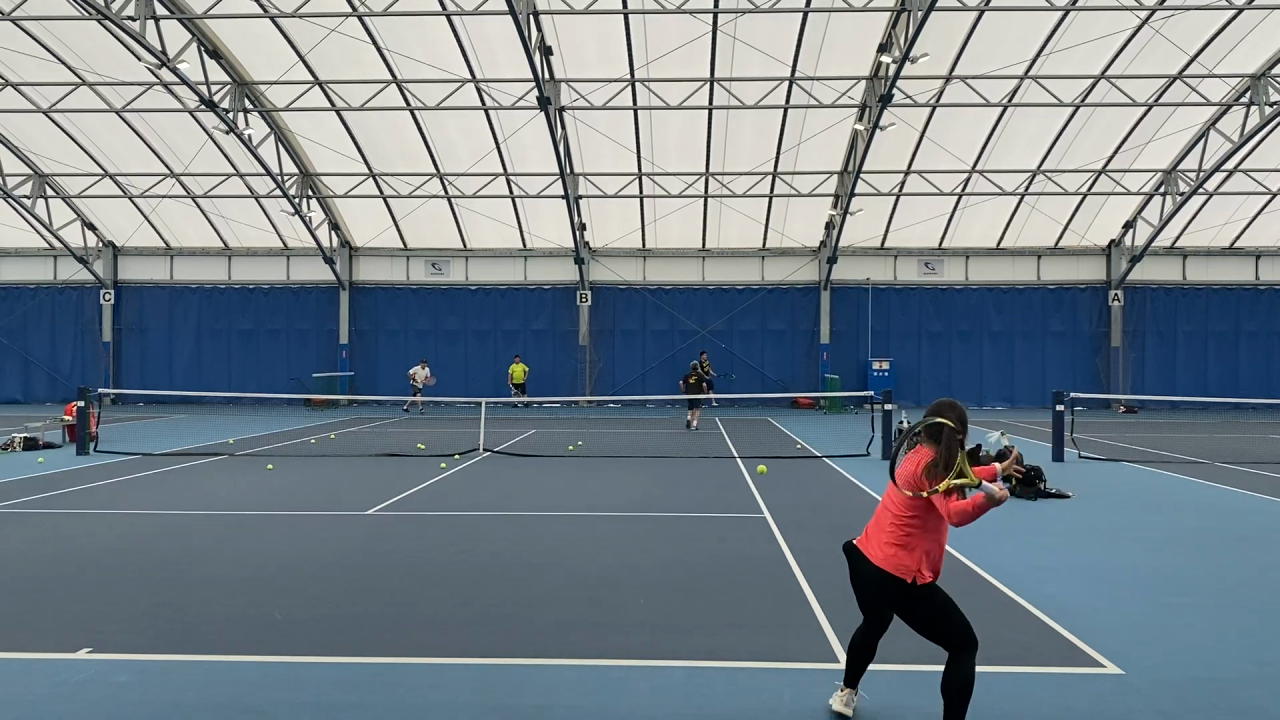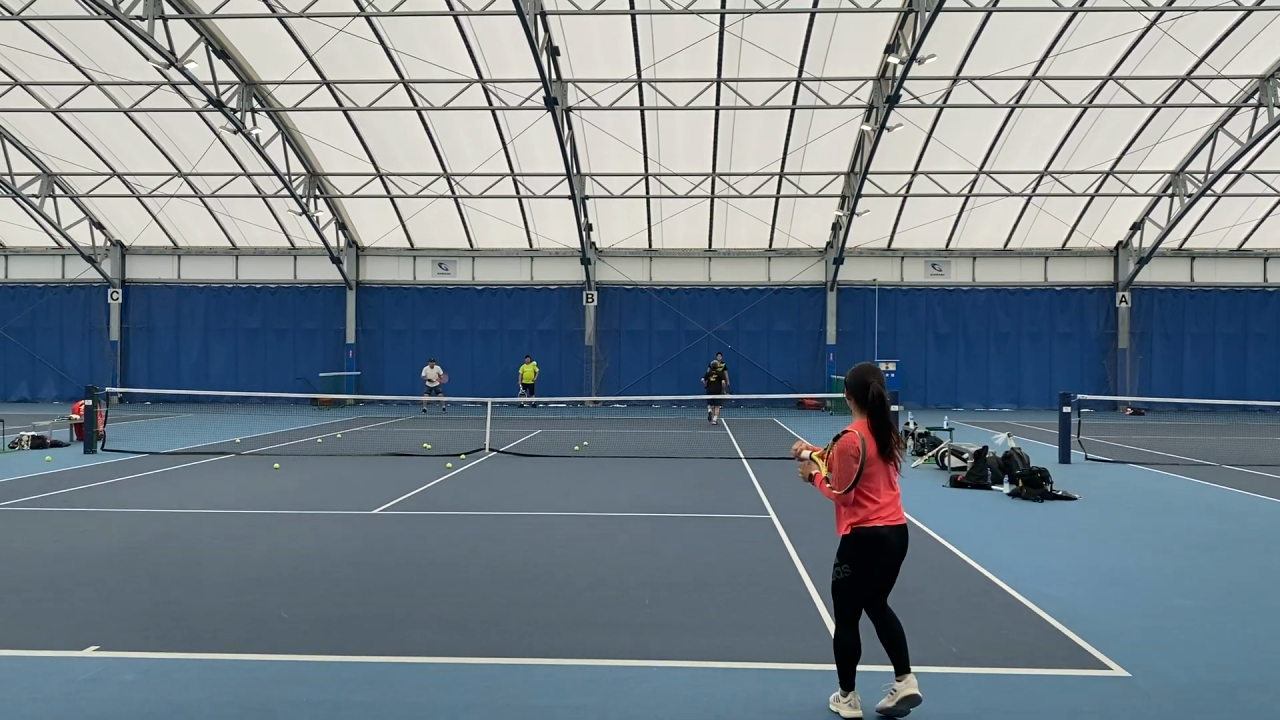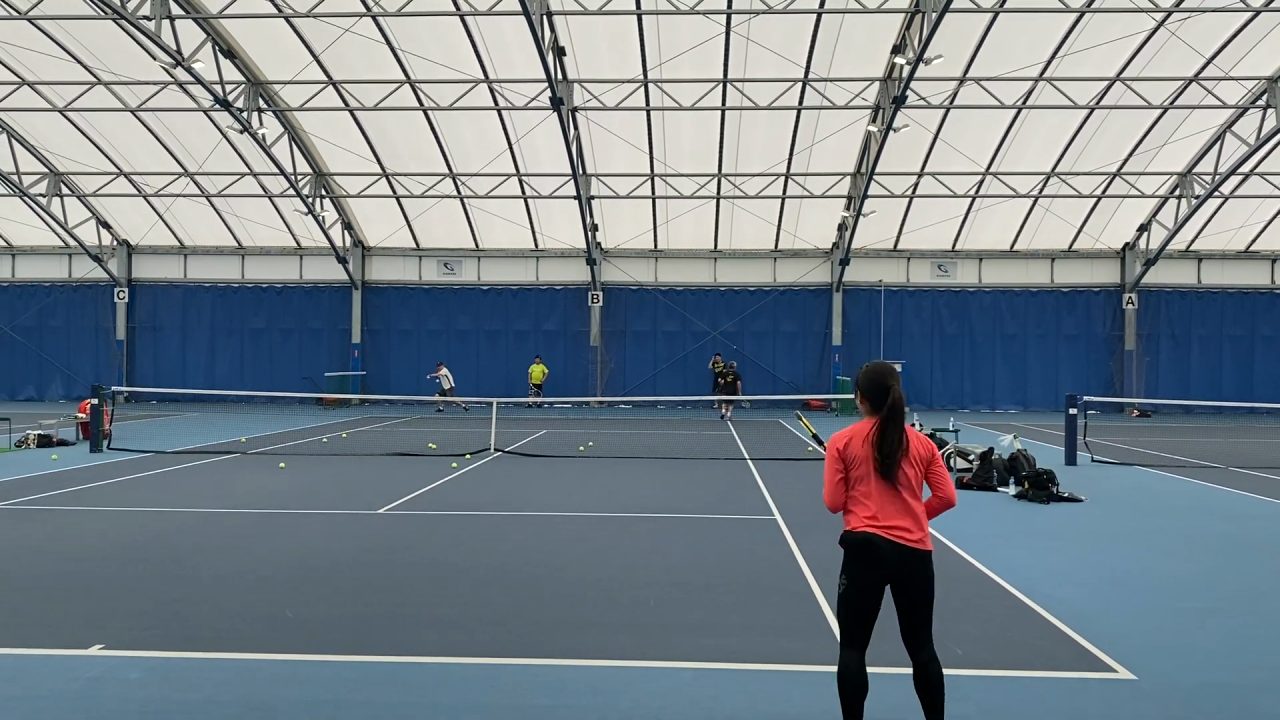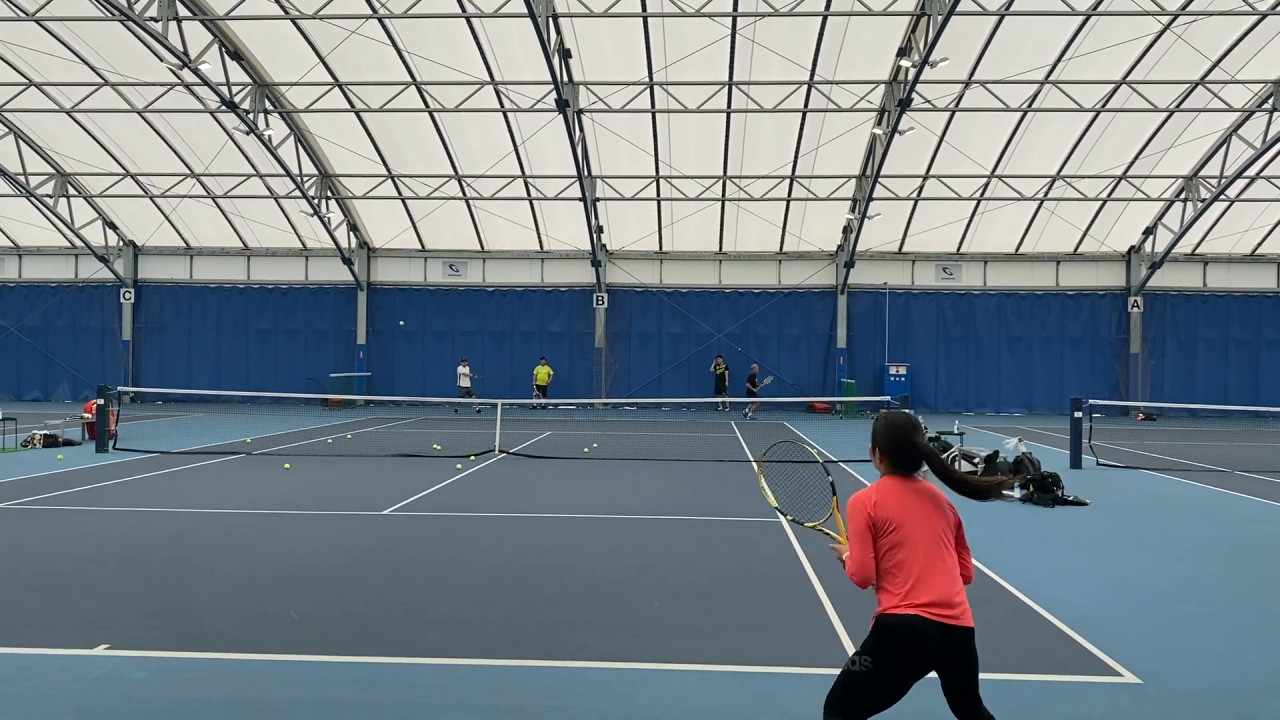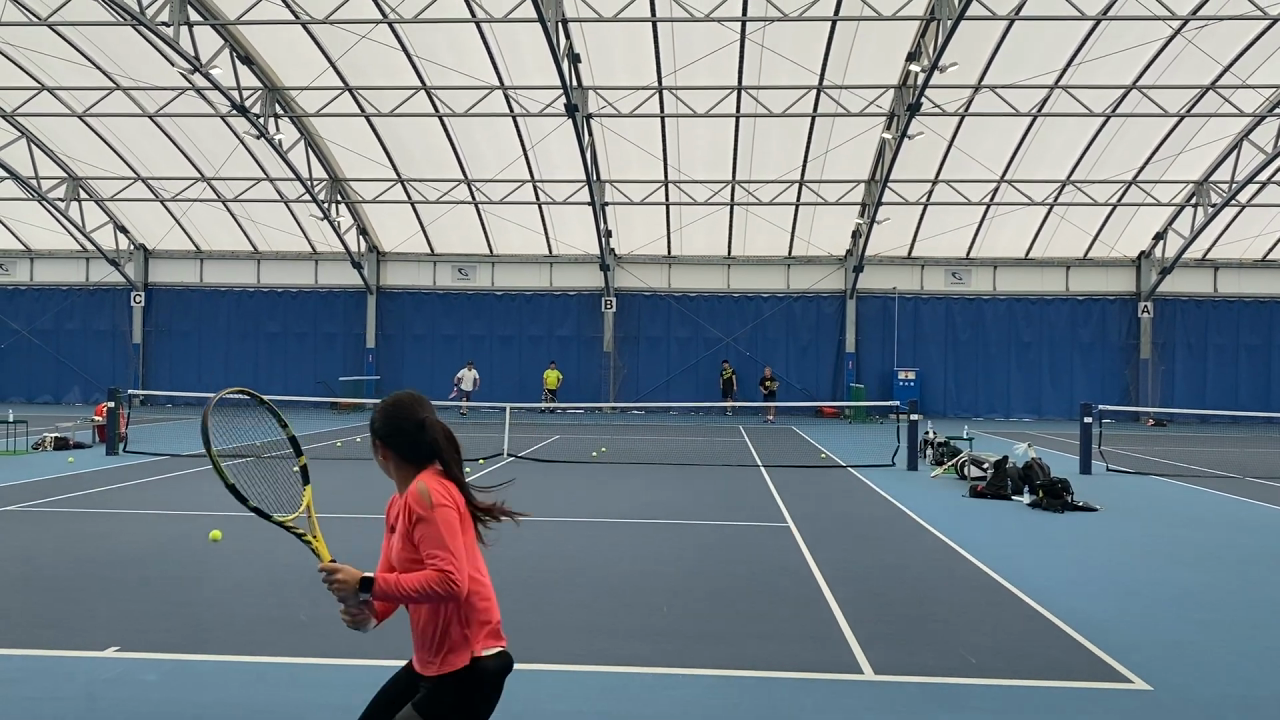
dt=0.7s
person 1, frame 1
left shoulder: (920, 457)
right shoulder: (931, 467)
right elbow: (954, 513)
left wrist: (997, 469)
right wrist: (988, 498)
left hip: (864, 561)
right hip: (899, 577)
left knee: (874, 624)
right knee: (964, 646)
person 1, frame 2
left shoulder: (850, 438)
right shoulder: (888, 432)
left elbow: (839, 492)
left wrist: (812, 474)
right wrist: (815, 456)
left hip: (864, 539)
right hip: (895, 533)
left knee: (847, 617)
right knee: (878, 607)
right ankle: (905, 681)
person 1, frame 3
left shoulder: (841, 441)
right shoulder: (921, 443)
left elbow: (833, 502)
right elbow: (947, 498)
left hip: (866, 549)
right hip: (915, 552)
left knee: (852, 646)
right knee: (921, 645)
person 1, frame 4
left shoulder: (864, 502)
right shoulder: (943, 503)
left elbow: (862, 578)
left wrist: (849, 556)
left hip: (903, 630)
right hip: (957, 632)
person 1, frame 5
left shoulder: (426, 492)
right shoulder: (400, 503)
left elbow: (450, 582)
right elbow: (393, 581)
left wrist: (364, 586)
right wrist: (366, 613)
